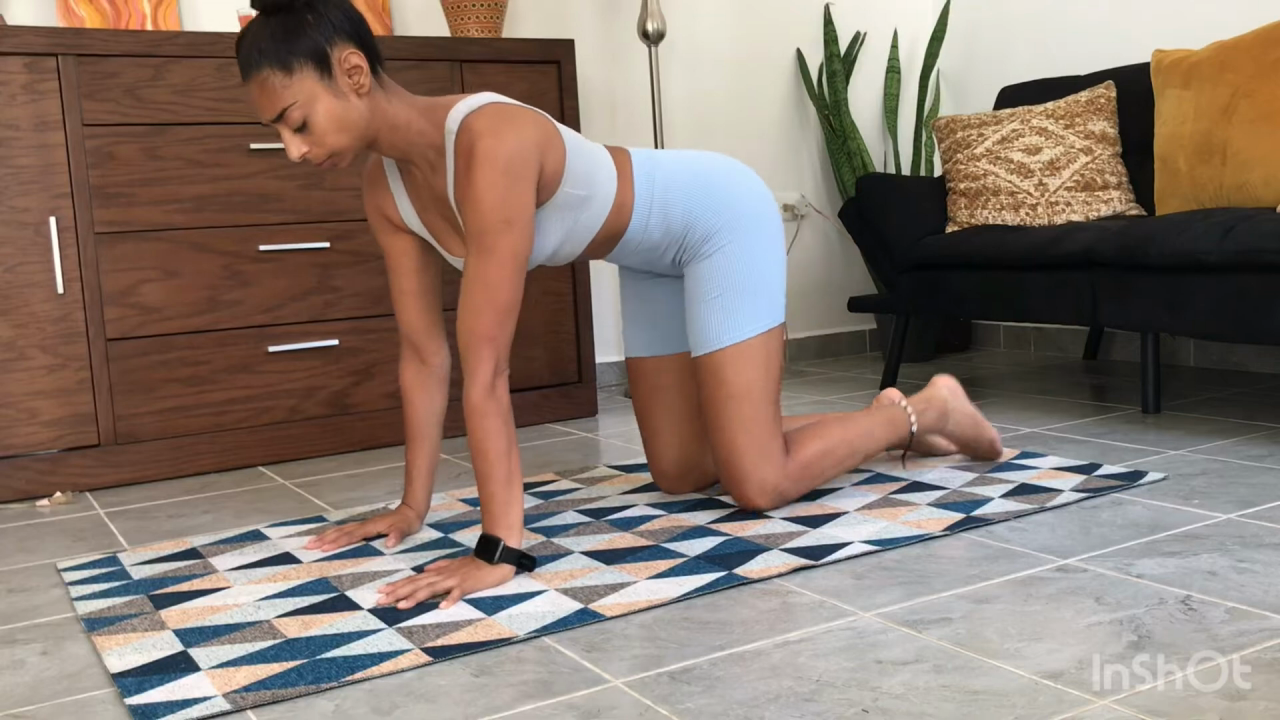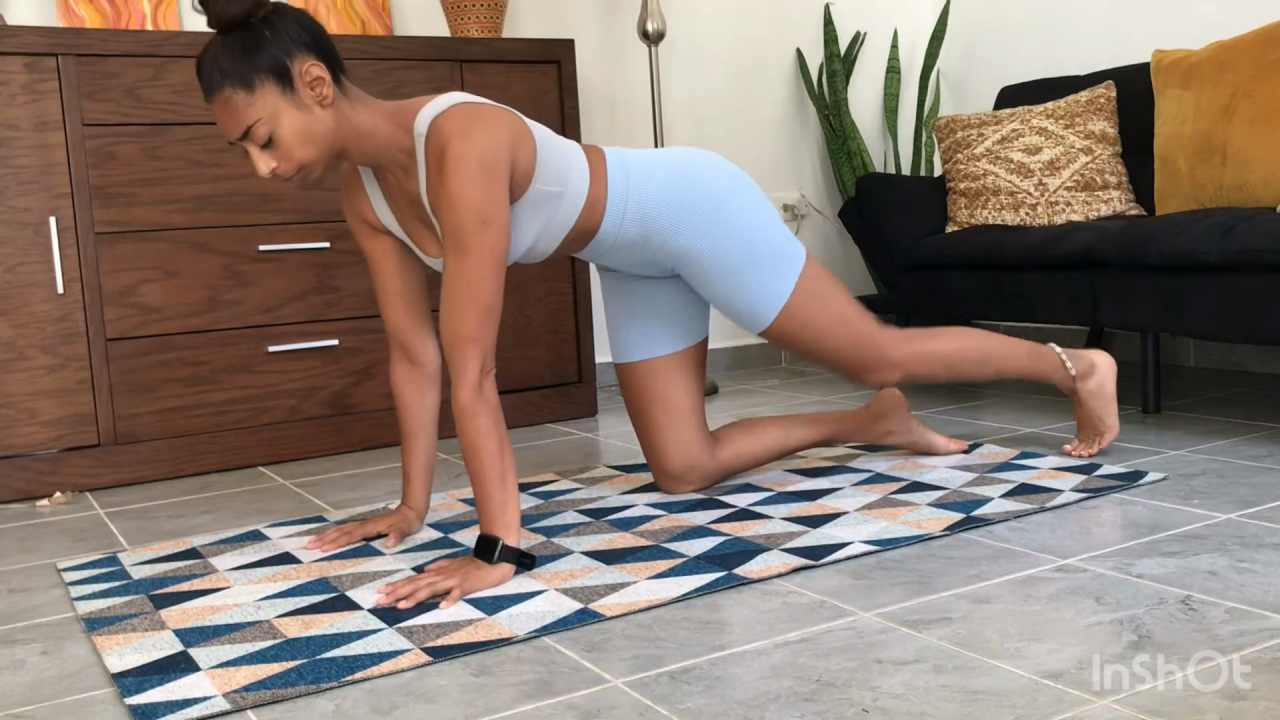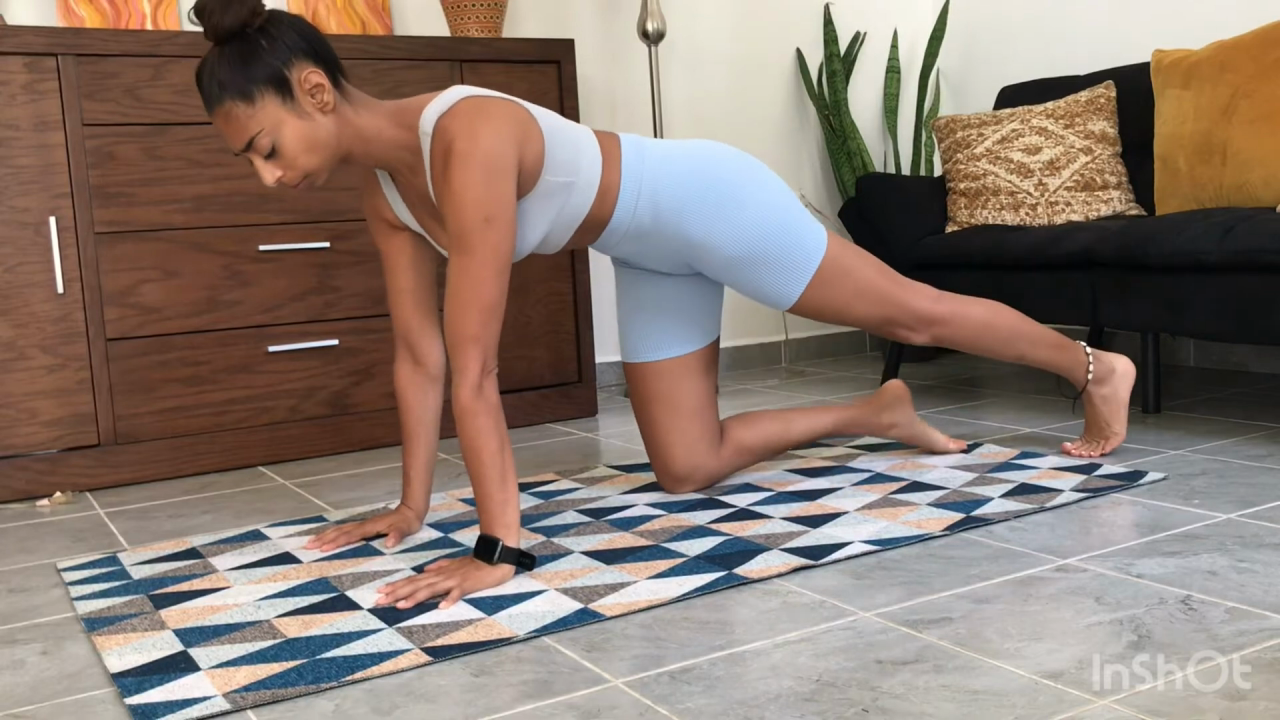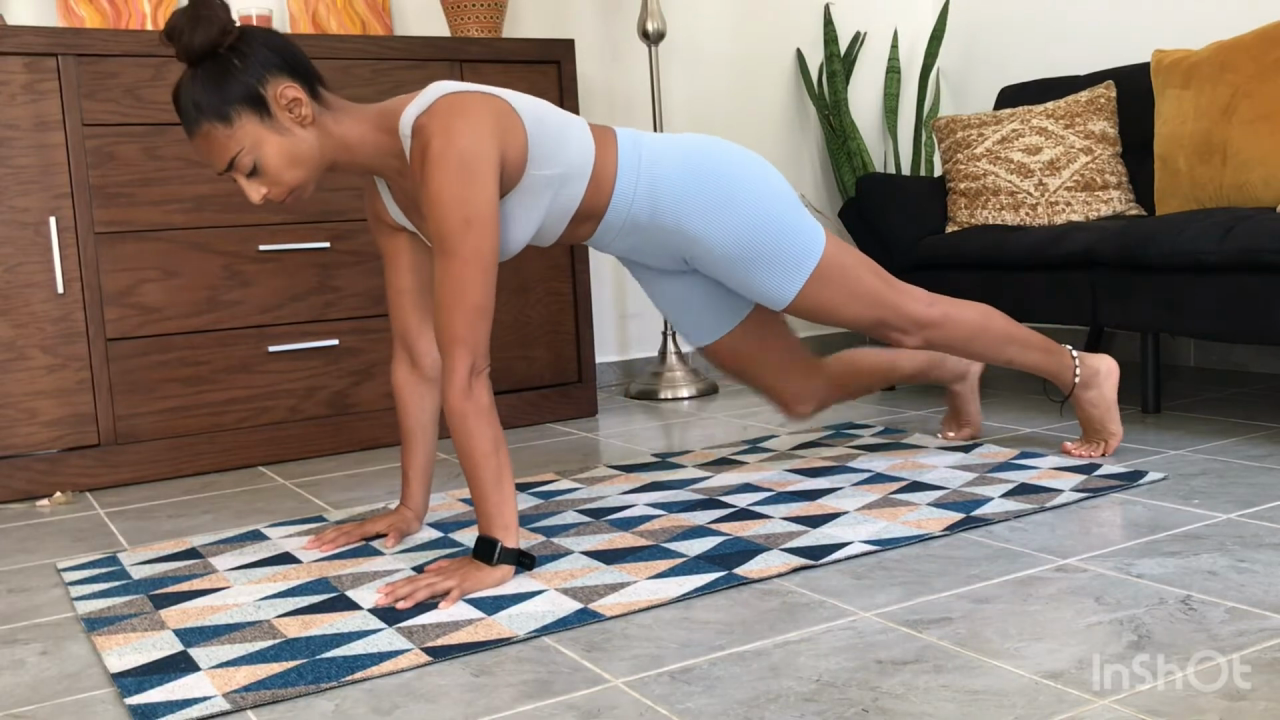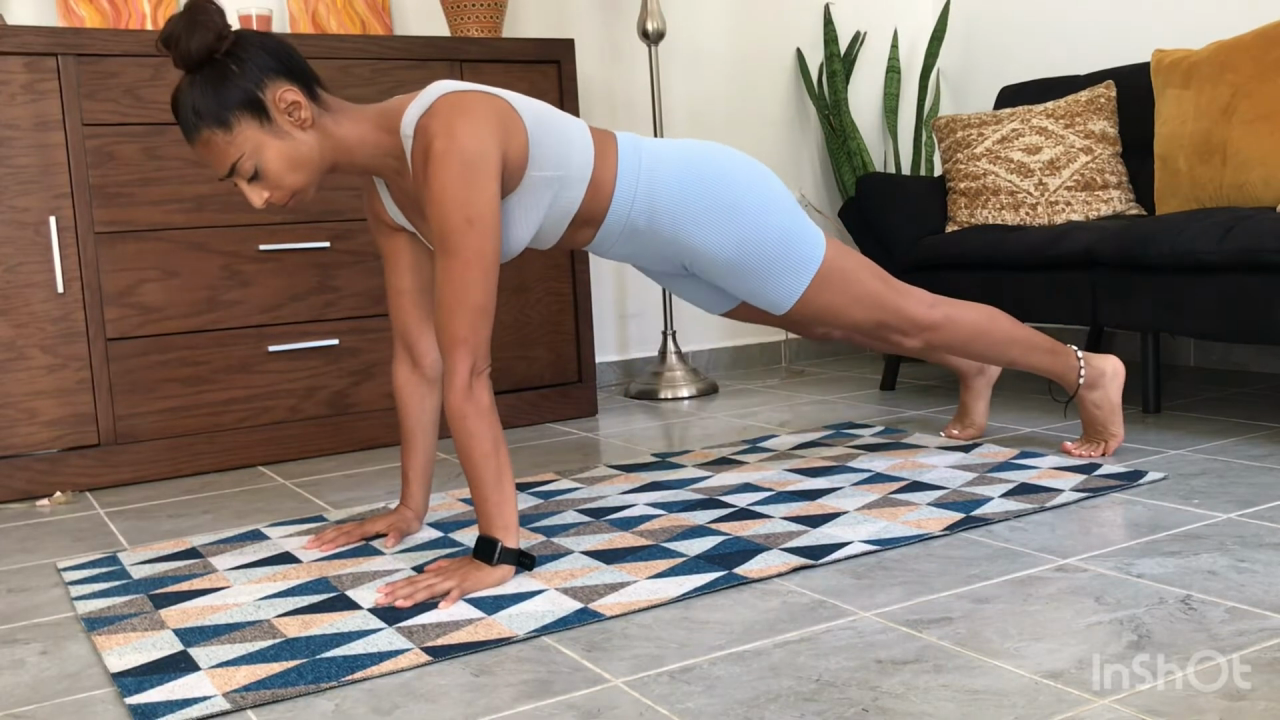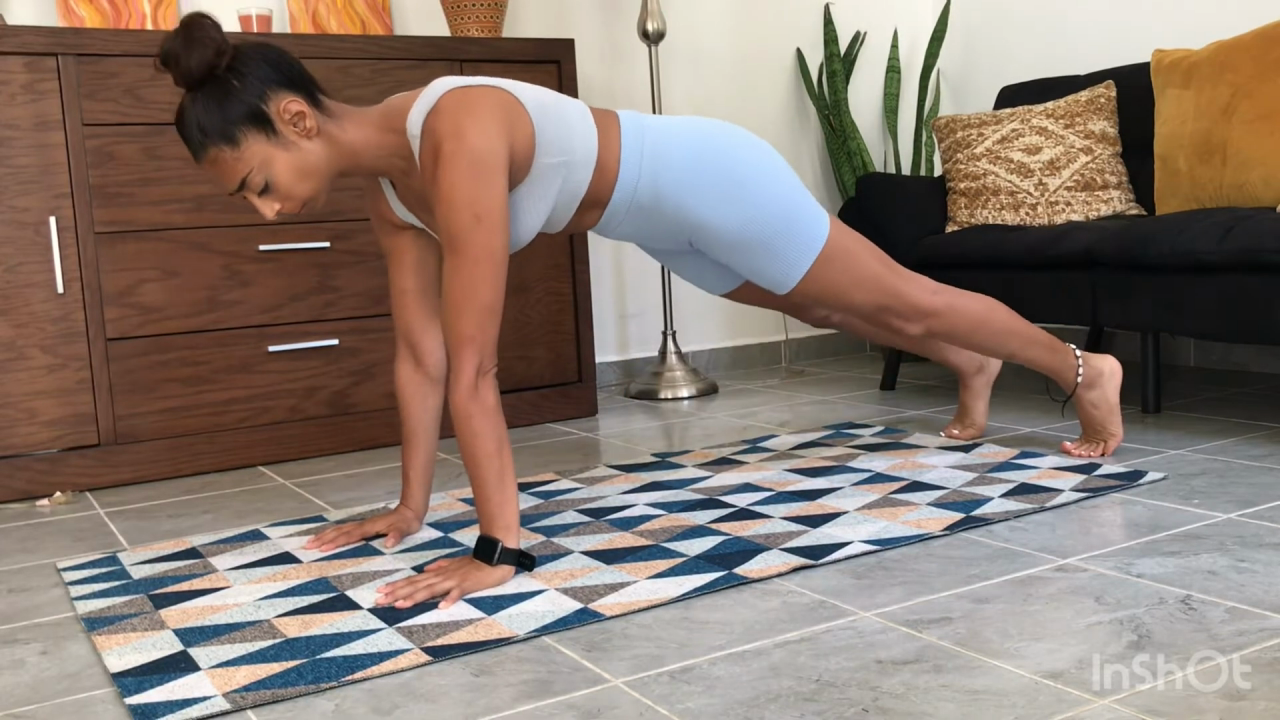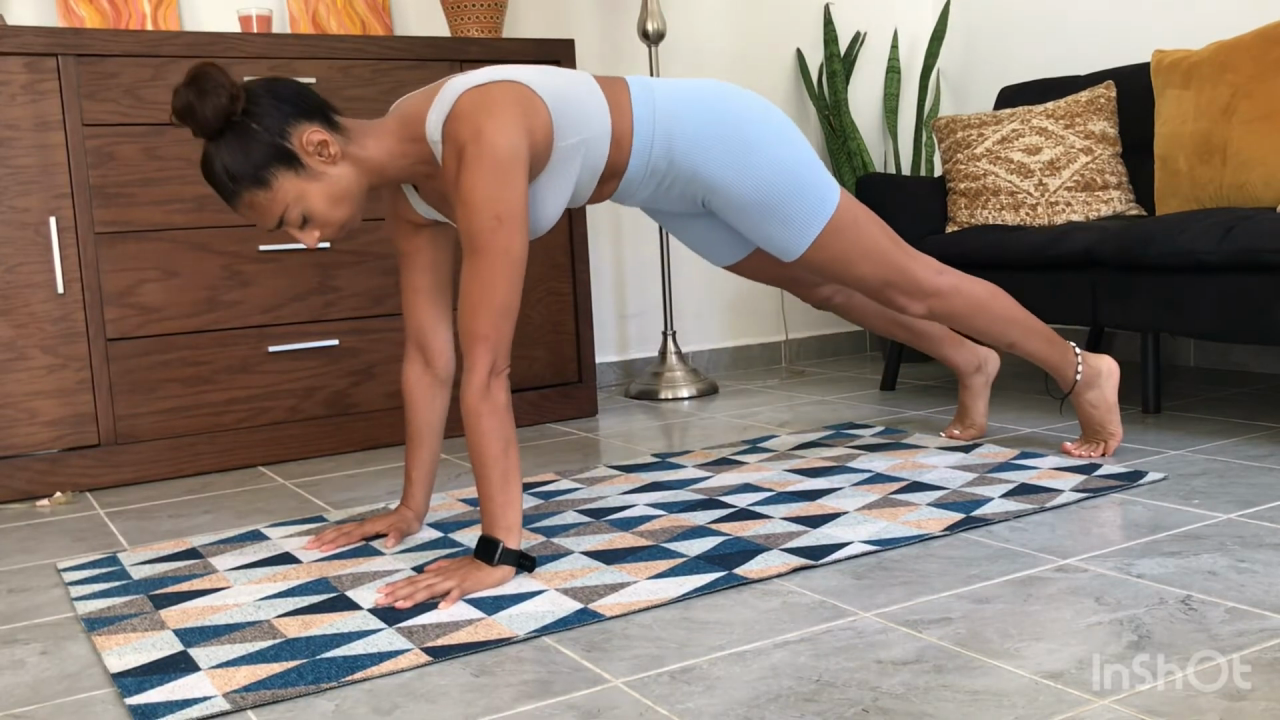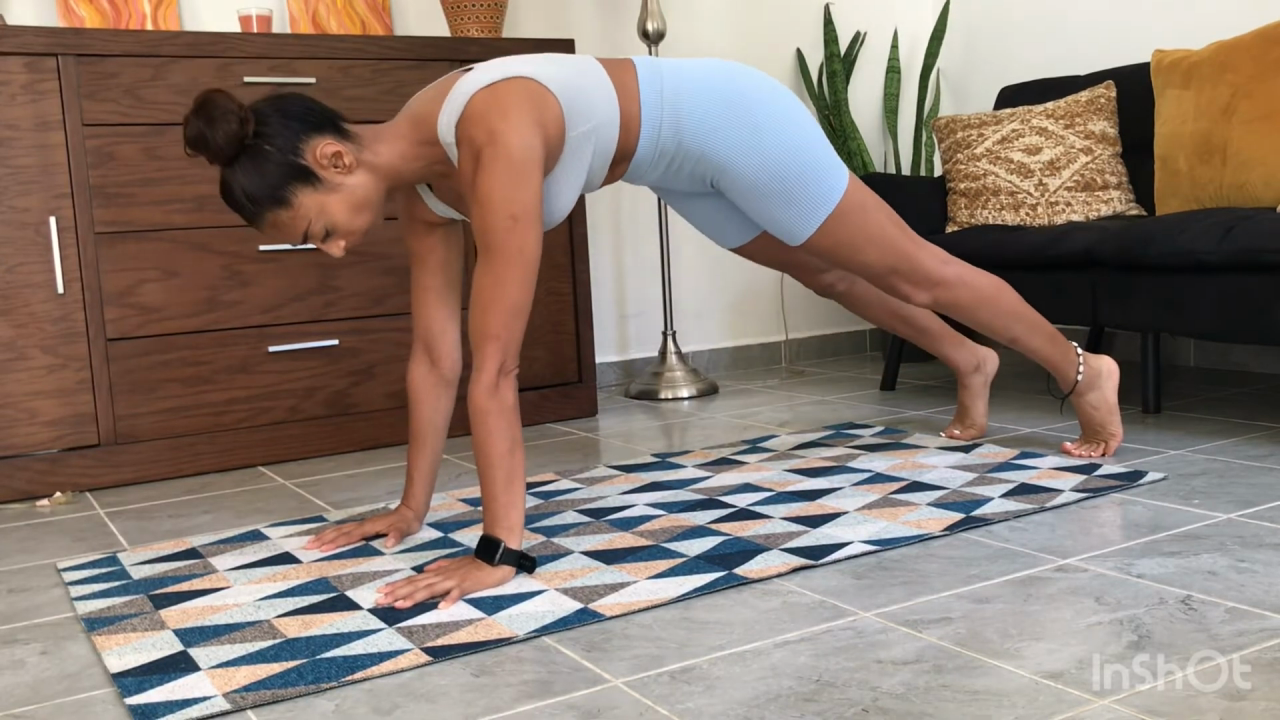
dt=0.4s
person 1, frame 1
left shoulder: (491, 141)
right shoulder: (385, 186)
left elbow: (484, 368)
right elbow: (424, 355)
left wrist: (501, 546)
right wrist: (413, 506)
left hip: (721, 215)
right hip: (656, 256)
left knee: (758, 485)
right knee: (680, 473)
left ankle: (925, 410)
right ankle: (882, 419)
person 1, frame 2
left shoulder: (461, 141)
right shoulder: (364, 192)
left elbow: (471, 369)
right elbow: (413, 357)
left wrist: (500, 548)
right wrist: (412, 506)
left hip: (694, 209)
right hip: (635, 258)
left knee: (877, 354)
right knee: (684, 470)
left ankle: (1073, 369)
right ankle: (878, 424)
person 1, frame 3
left shoulder: (466, 139)
right shoulder: (383, 188)
left elbow: (473, 370)
right elbow: (418, 355)
left wrist: (500, 546)
right wrist: (412, 505)
left hip: (709, 203)
right hip: (651, 249)
left knee: (910, 314)
right knee: (687, 469)
left ankle: (1097, 369)
right ankle: (879, 413)
person 1, frame 4
left shoulder: (447, 137)
right shoulder: (383, 186)
left elbow: (465, 371)
right elbow: (415, 356)
left wrist: (500, 547)
right wrist: (410, 507)
left hip: (707, 196)
right hip: (656, 240)
left knee: (903, 313)
right knee: (803, 389)
left ankle: (1080, 373)
right ankle: (943, 372)
person 1, frame 5
left shoulder: (449, 141)
right shoulder: (382, 182)
left elbow: (466, 372)
right elbow: (417, 357)
left wrist: (499, 547)
right wrist: (410, 506)
left hip: (703, 204)
right hip: (659, 241)
left knee: (902, 314)
right knee: (831, 322)
left ankle: (1086, 373)
right ankle: (972, 373)
person 1, frame 6
left shoulder: (458, 137)
right shoulder: (386, 176)
left elbow: (473, 369)
right elbow: (421, 353)
left wrist: (499, 546)
right wrist: (410, 505)
left hip: (708, 183)
right hip: (663, 219)
left knee: (905, 302)
right knee: (821, 306)
left ankle: (1083, 371)
right ankle: (971, 368)
person 1, frame 7
left shoulder: (478, 138)
right shoulder: (405, 175)
left elbow: (485, 366)
right elbow: (429, 354)
left wrist: (501, 548)
right wrist: (411, 505)
left hip: (719, 144)
right hip: (672, 187)
left knee: (906, 281)
right knee: (822, 286)
left ankle: (1081, 372)
right ankle: (971, 365)
person 1, frame 8
left shoulder: (494, 138)
right shoulder: (418, 175)
left elbow: (495, 365)
right elbow: (435, 352)
left wrist: (501, 548)
right wrist: (412, 505)
left hip: (730, 122)
right hip: (680, 164)
left knee: (913, 269)
right knee: (823, 272)
left ankle: (1081, 371)
right ankle: (969, 363)
